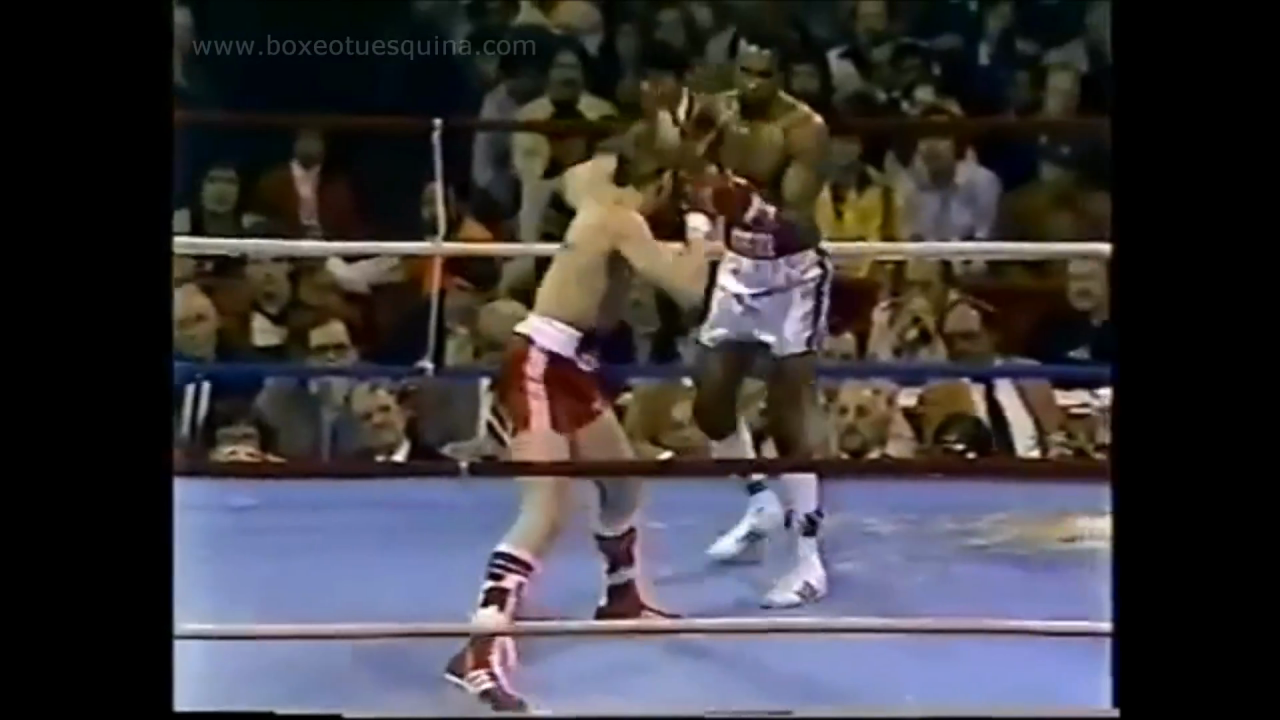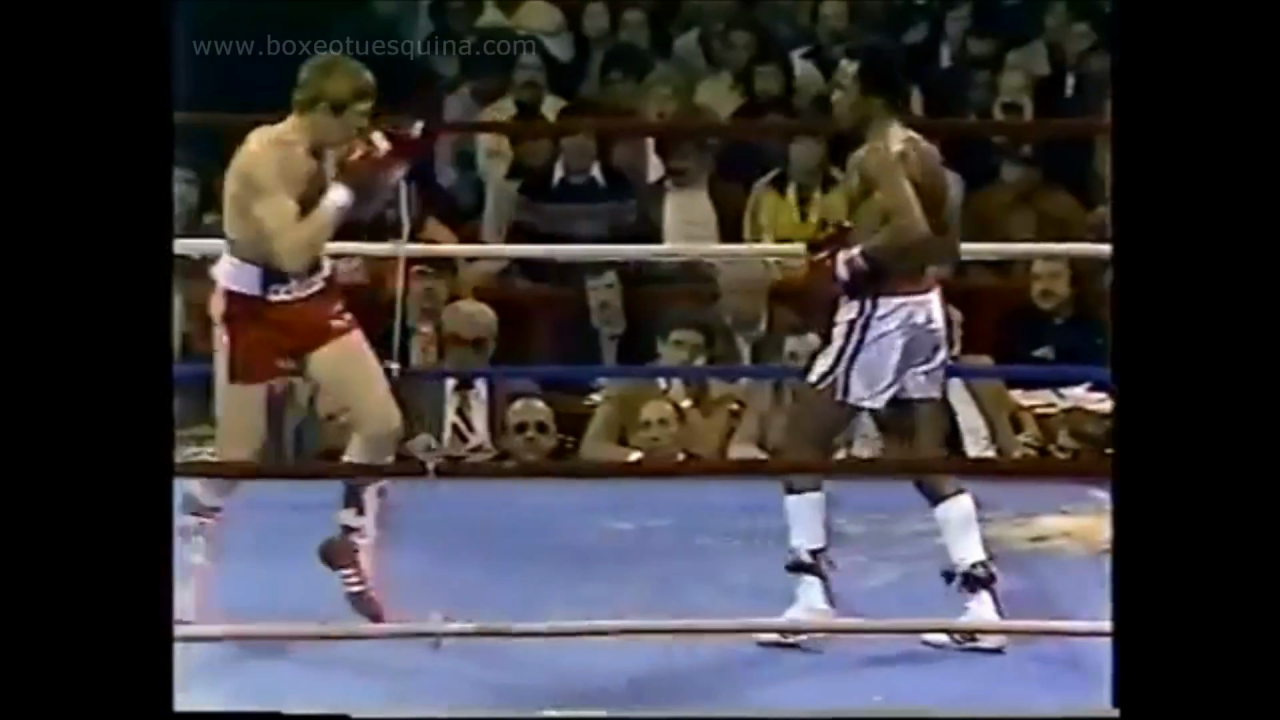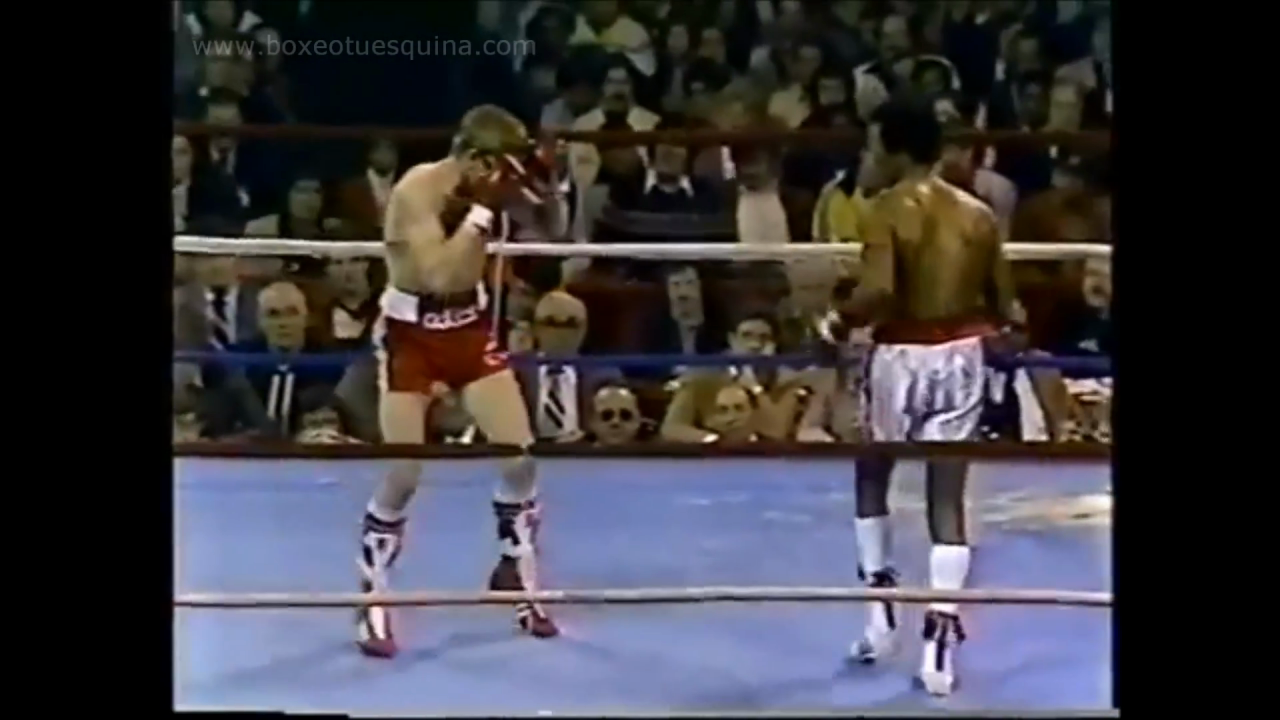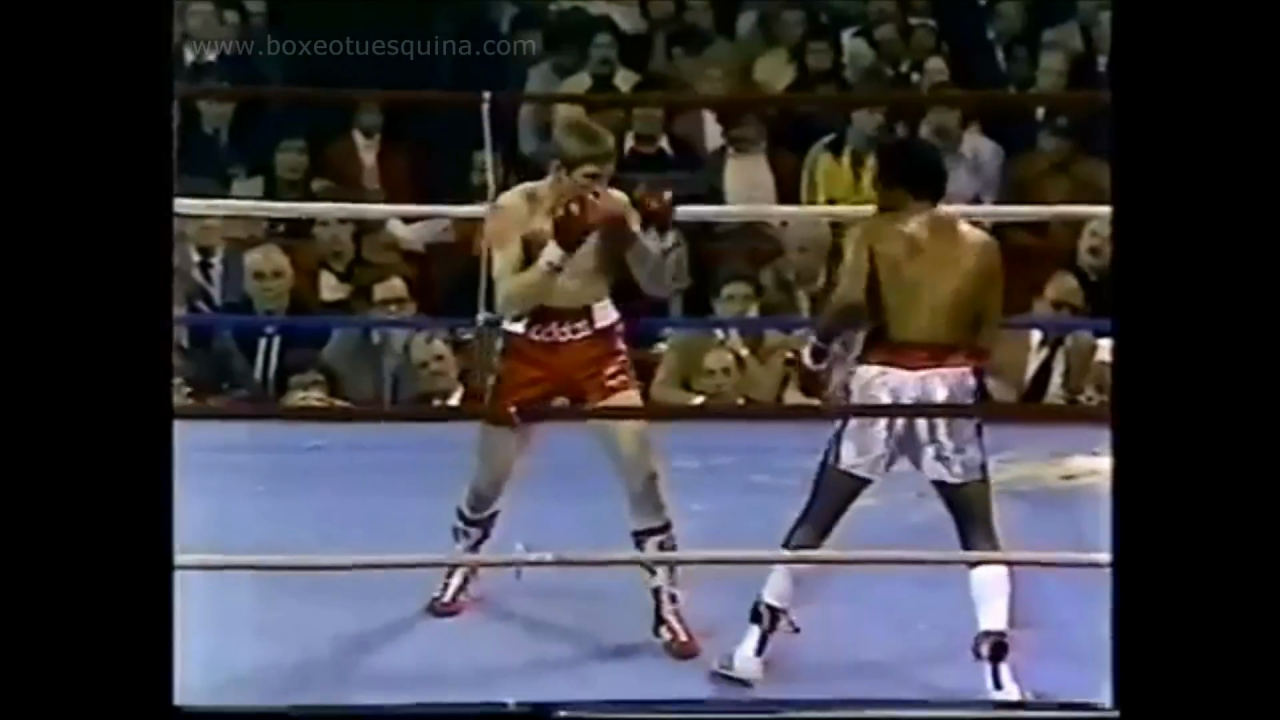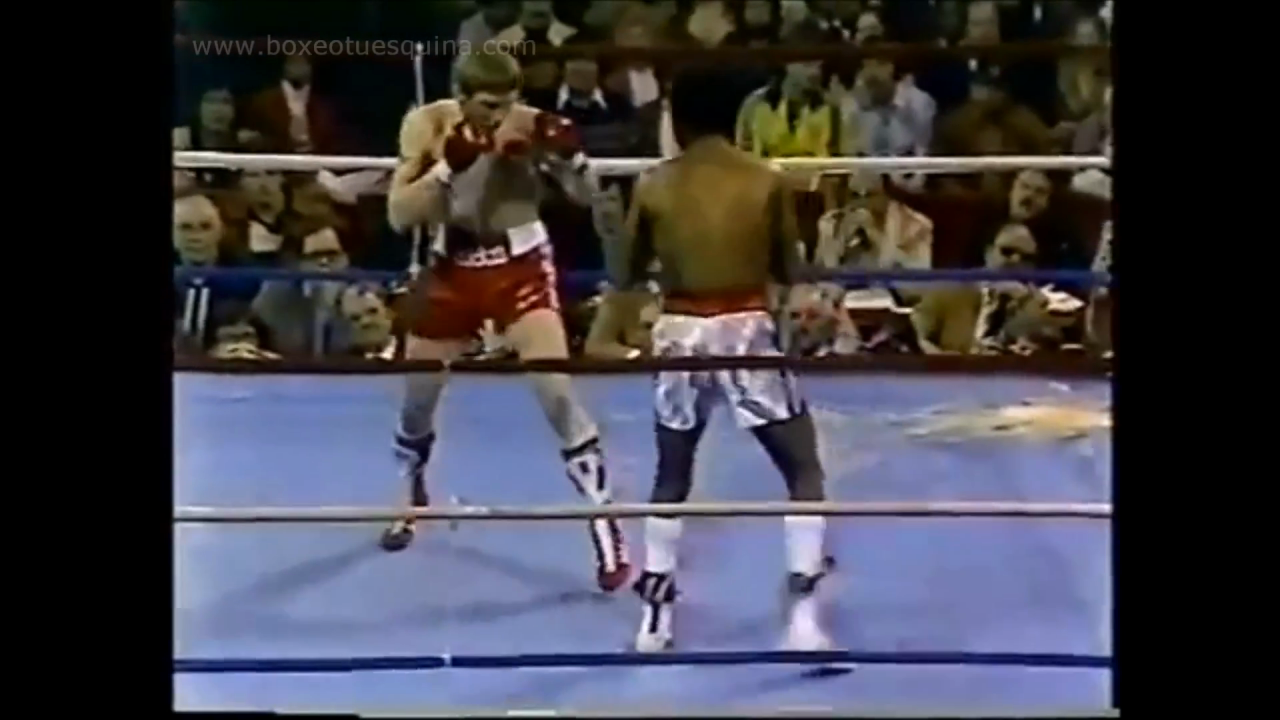
dt=1s
person 1, frame 1
left shoulder: (804, 128)
right shoulder: (717, 111)
left elbow: (800, 220)
left wrist: (754, 209)
left hip: (793, 272)
right hip: (738, 270)
left knee: (786, 415)
right knee: (711, 400)
left ankle: (809, 561)
right ankle: (761, 502)
person 1, frame 2
left shoulder: (876, 156)
right shoulder: (917, 150)
left elbow: (909, 228)
right elbow: (944, 238)
left wrist: (849, 262)
left hip: (880, 314)
right hip: (922, 309)
left knee: (801, 446)
right knee: (928, 463)
left ankle: (811, 597)
right ankle: (983, 606)
person 1, frame 3
left shoulder: (886, 209)
right shoulder: (979, 214)
left elbow: (878, 288)
right elbow: (1002, 308)
left wrist: (835, 320)
left hip: (901, 356)
right hip: (960, 356)
left knee: (871, 482)
right knee: (947, 502)
left ankle: (882, 614)
right ankle: (938, 648)
person 1, frame 4
left shoulder: (871, 234)
right shoulder: (980, 245)
left elbow: (850, 301)
right elbow: (986, 339)
left wrist: (816, 349)
left hip: (883, 381)
right hip: (951, 385)
left knee: (817, 518)
right knee: (979, 532)
left ankle: (753, 648)
right ankle: (999, 671)
person 1, frame 5
left shoulder: (653, 186)
right shoulder: (768, 180)
left elbow: (623, 276)
right elbow: (790, 273)
left hip: (680, 334)
right hip: (745, 332)
left knee: (672, 479)
right knee: (802, 473)
left ankle: (654, 620)
right ankle: (804, 613)
person 2, frame 1
left shoulder: (600, 196)
right shoulder: (625, 222)
right elbow: (689, 290)
right wrist: (700, 221)
left hip: (570, 362)
right hip: (543, 365)
left knee: (624, 479)
right knee: (545, 513)
left ankle: (622, 599)
right ankle: (480, 652)
person 2, frame 2
left shoulder: (332, 147)
right shoulder: (263, 159)
left elbow: (364, 211)
right elbow: (292, 248)
left wrist: (388, 169)
right wrist: (342, 190)
left hip: (313, 296)
right hip: (251, 304)
left knee: (383, 425)
right knee: (236, 454)
left ankle: (349, 545)
person 2, frame 3
left shoulder: (487, 183)
right shoulder: (417, 189)
right elbow: (440, 274)
left wrist: (543, 184)
right wrist: (483, 210)
left hip: (471, 326)
right hip: (410, 334)
left knee: (520, 456)
right knee: (403, 475)
left ankle: (515, 574)
right ankle: (371, 596)
person 2, frame 4
left shoulder: (615, 206)
right shoulder: (513, 208)
right elbow: (509, 301)
left wrist: (654, 231)
right wrist: (559, 248)
left hip: (596, 342)
right hip: (528, 347)
left knee: (642, 474)
right knee: (488, 479)
left ankle: (666, 606)
right ankle: (461, 569)
person 2, frame 5
left shoulder: (531, 126)
right shoulder: (426, 124)
left elbow: (588, 198)
right elbow: (401, 216)
left wrist: (569, 154)
right wrist: (449, 165)
left hip: (521, 267)
right hip: (453, 270)
left knee: (557, 394)
right knee: (418, 400)
left ankle: (604, 525)
right ankle: (412, 497)
